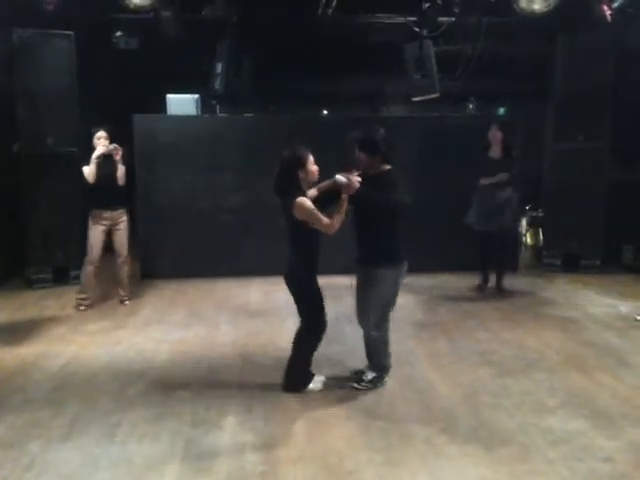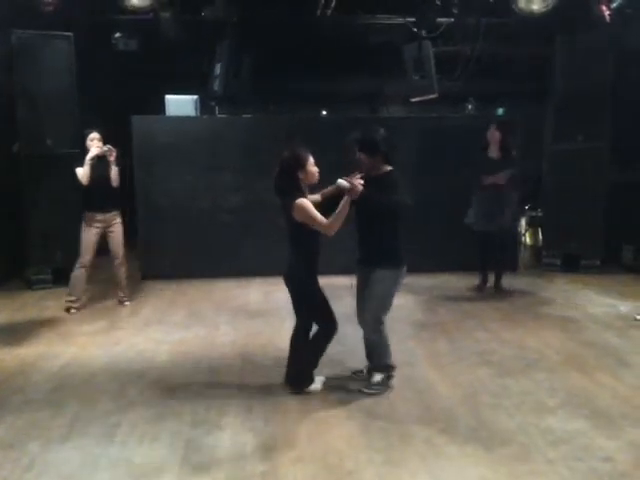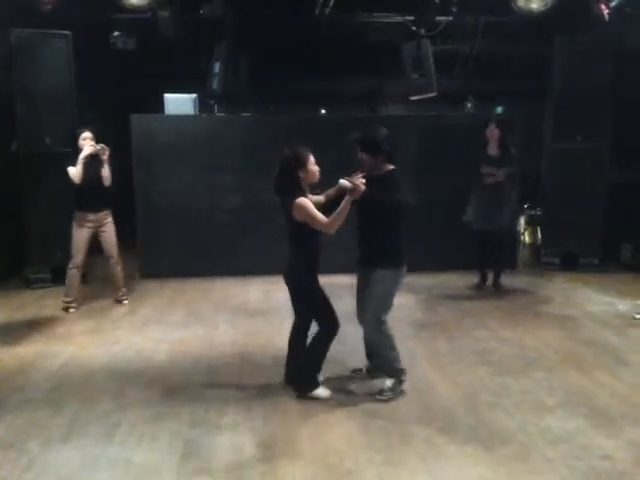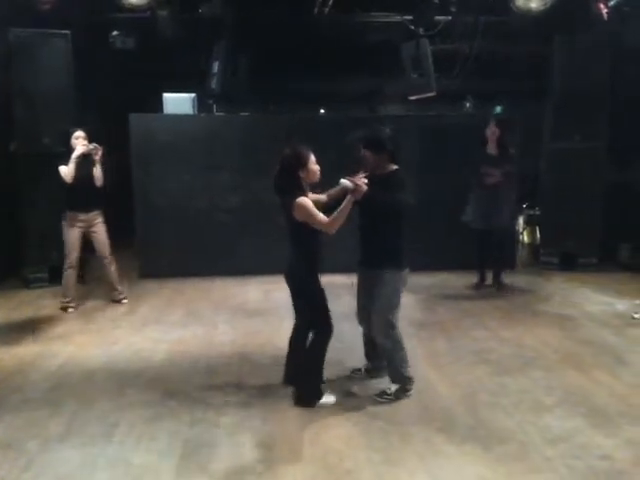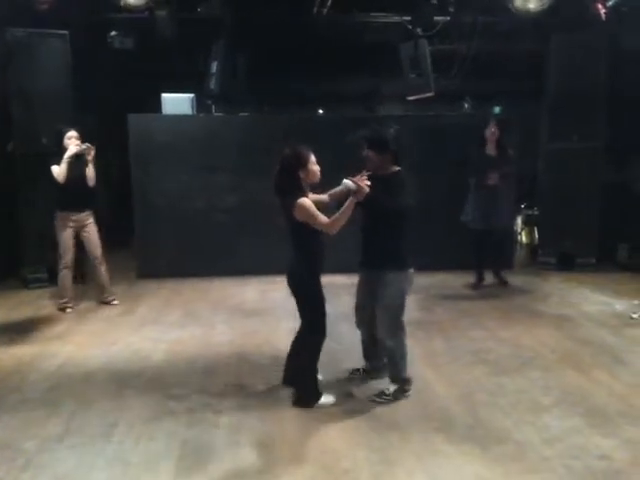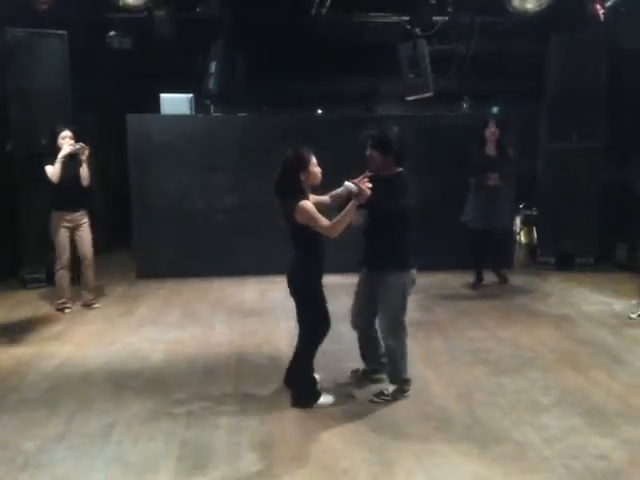
dt=0.1s
person 1, frame 1
left shoulder: (391, 181)
right shoulder: (365, 179)
left elbow: (394, 206)
left wrist: (358, 193)
left hip: (388, 263)
right hip: (367, 260)
left knee: (376, 319)
right knee: (365, 317)
left ankle: (378, 370)
right ankle: (375, 365)
person 1, frame 2
left shoulder: (392, 182)
right shoulder: (367, 180)
left elbow: (395, 207)
left wrist: (361, 195)
left hip: (388, 264)
right hip: (368, 261)
left knee: (372, 319)
right knee: (365, 318)
left ankle: (385, 372)
right ankle: (374, 365)
person 1, frame 3
left shoulder: (393, 181)
right shoulder: (369, 180)
left elbow: (395, 206)
left wrist: (363, 194)
left hip: (388, 265)
right hip: (368, 261)
left knee: (375, 320)
right knee: (366, 318)
left ankle: (396, 376)
right ankle: (376, 365)
person 1, frame 4
left shoulder: (397, 181)
right shoulder: (372, 179)
left elbow: (397, 206)
left wrist: (365, 194)
left hip: (390, 266)
right hip: (370, 261)
left knee: (384, 324)
right knee: (367, 319)
left ankle: (402, 381)
right ankle: (375, 364)
person 1, frame 5
left shoulder: (400, 182)
right shoulder: (374, 179)
left elbow: (396, 210)
right elbow: (370, 210)
left wrist: (366, 195)
left hip: (394, 268)
right hip: (371, 264)
left knee: (390, 328)
right knee: (364, 319)
left ankle: (401, 383)
right ankle: (375, 365)
person 1, frame 6
left shoulder: (402, 184)
right shoulder: (376, 180)
left elbow: (395, 212)
right elbow: (372, 213)
left wrist: (368, 198)
left hip: (396, 269)
right hip: (373, 264)
left knee: (391, 328)
right knee: (360, 319)
left ankle: (399, 383)
right ankle: (374, 367)
person 2, frame 1
left shoulder: (298, 196)
right shoulder: (299, 203)
left elbow: (316, 191)
right elbow: (330, 227)
left wrist: (338, 181)
right wrist: (346, 195)
left hip: (300, 271)
right hip: (302, 274)
left knee: (310, 323)
right knee: (315, 325)
left ankle: (299, 374)
right ankle: (295, 379)
person 2, frame 2
left shoulder: (300, 197)
right shoulder: (299, 204)
left elbow: (319, 198)
right elbow: (329, 228)
left wrist: (341, 187)
right wrist: (348, 197)
left hip: (300, 272)
right hip: (302, 275)
left knee: (305, 323)
right knee: (328, 324)
left ankle: (299, 374)
right ankle: (300, 378)
person 2, frame 3
left shoulder: (300, 197)
right shoulder: (299, 203)
left elbow: (323, 199)
right elbow: (329, 226)
left wrist: (344, 186)
right wrist: (351, 197)
left hip: (299, 272)
right hip: (303, 275)
left knee: (302, 322)
right knee: (330, 324)
left ankle: (295, 373)
right ankle: (306, 382)
person 2, frame 4
left shoulder: (301, 196)
right shoulder: (299, 202)
left elbow: (325, 198)
right elbow: (330, 226)
left wrist: (347, 186)
right wrist: (352, 197)
left hip: (300, 271)
right hip: (304, 275)
left knee: (305, 323)
right knee: (323, 329)
left ankle: (294, 373)
right ankle: (309, 392)
person 2, frame 5
left shoulder: (301, 196)
right shoulder: (300, 203)
left elbow: (327, 198)
right elbow: (330, 226)
left wrist: (350, 185)
right wrist: (354, 198)
left hip: (303, 273)
right hip: (305, 275)
left knee: (310, 326)
right knee: (316, 329)
left ankle: (294, 376)
right ankle: (307, 393)
person 2, frame 6
left shoulder: (302, 198)
right shoulder: (301, 206)
left elbow: (328, 199)
right elbow: (331, 229)
left wrist: (351, 187)
right wrist: (356, 201)
left hip: (304, 275)
right hip: (306, 278)
left knee: (313, 327)
right knee: (314, 331)
left ankle: (296, 376)
right ankle: (305, 394)
person 3, frame 1
left shoulder: (115, 160)
right shoulder: (89, 161)
left elbow: (121, 182)
right elbow: (91, 179)
left wrist: (119, 161)
right wrist: (95, 157)
left hip: (119, 213)
right hip: (98, 215)
left knee: (123, 255)
right knee: (92, 257)
left ankle: (124, 294)
right ankle: (84, 298)
person 3, frame 2
left shoulder: (108, 162)
right shoulder: (83, 163)
left elbow: (115, 183)
right elbow: (84, 181)
left wrist: (112, 162)
right wrist: (89, 159)
left hip: (113, 215)
right hip: (91, 217)
left knee: (119, 257)
right knee: (84, 260)
left ankle: (123, 295)
right ankle: (74, 301)
person 3, frame 3
left shoulder: (99, 161)
right shoulder: (74, 162)
left elbow: (107, 183)
right elbow: (77, 179)
left wrist: (105, 162)
right wrist: (82, 158)
left hip: (104, 215)
right hip: (82, 217)
left knee: (114, 255)
right knee: (77, 261)
left ankle: (121, 293)
right ankle: (70, 301)
person 3, frame 4
left shoulder: (91, 161)
right shoulder: (65, 162)
left elbow: (99, 183)
right elbow: (68, 179)
left wrist: (97, 161)
right wrist: (74, 157)
left hip: (95, 215)
right hip: (73, 217)
left knee: (107, 255)
right knee: (71, 260)
left ankle: (118, 293)
right ankle: (68, 301)
person 3, frame 5
left shoulder: (83, 160)
right shoulder: (57, 162)
left elbow: (91, 183)
right elbow: (60, 178)
left wrist: (90, 161)
right wrist: (67, 156)
left hip: (87, 215)
right hip: (65, 216)
left knee: (97, 256)
right knee: (66, 260)
left ankle: (106, 295)
right ankle: (65, 301)
person 3, frame 6
left shoulder: (77, 160)
right shoulder: (52, 162)
left elbow: (85, 183)
right elbow: (54, 179)
left wrist: (84, 161)
right wrist: (61, 156)
left hip: (80, 215)
right hip: (60, 216)
left knee: (87, 257)
right knee: (63, 261)
left ankle: (89, 297)
right ankle: (63, 301)
person 4, frame 1
left shoulder: (510, 158)
right shoulder: (481, 157)
left elbow: (514, 183)
right elbow: (475, 180)
left wrist: (503, 191)
right wrist: (494, 179)
left hip: (503, 206)
right hip: (483, 205)
left knee: (502, 243)
right knee: (483, 243)
left ankle: (499, 280)
right ankle: (484, 278)
person 4, frame 2
left shoulder: (509, 157)
right shoulder: (480, 157)
left elbow: (513, 180)
right elbow: (476, 179)
left wrist: (489, 179)
right wrist: (496, 179)
left hip: (503, 205)
right hip: (482, 204)
left knee: (501, 243)
right knee: (482, 242)
left ankle: (498, 280)
right ankle: (483, 278)
person 4, frame 3
left shoulder: (508, 155)
right shoulder: (479, 154)
left elbow: (511, 178)
right elbow: (475, 178)
left wrist: (490, 172)
right wrist: (496, 176)
left hip: (502, 202)
right hip: (482, 202)
left knee: (501, 241)
right knee: (482, 241)
left ankle: (497, 278)
right ankle: (482, 277)
person 4, frame 4
left shoulder: (507, 154)
left elbow: (510, 177)
right elbow: (475, 177)
left wrist: (491, 174)
right wrist: (496, 176)
left hip: (502, 201)
right hip: (481, 201)
left knee: (501, 240)
right knee: (481, 240)
left ankle: (497, 276)
right ankle: (481, 277)
person 4, frame 5
left shoulder: (505, 154)
right shoulder: (477, 154)
left elbow: (508, 178)
right elbow: (473, 178)
left wrist: (493, 178)
right wrist: (490, 179)
left hip: (500, 201)
right hip: (480, 201)
left knee: (501, 238)
right knee: (479, 239)
left ankle: (497, 270)
right ankle: (479, 276)
person 4, frame 6
left shoulder: (505, 154)
right shoulder: (476, 153)
left elbow: (508, 177)
right elbow: (473, 178)
left wrist: (495, 179)
right wrist: (490, 179)
left hip: (500, 201)
right hip: (480, 201)
left knee: (501, 238)
right knee: (478, 239)
left ankle: (498, 268)
right ankle: (478, 276)
